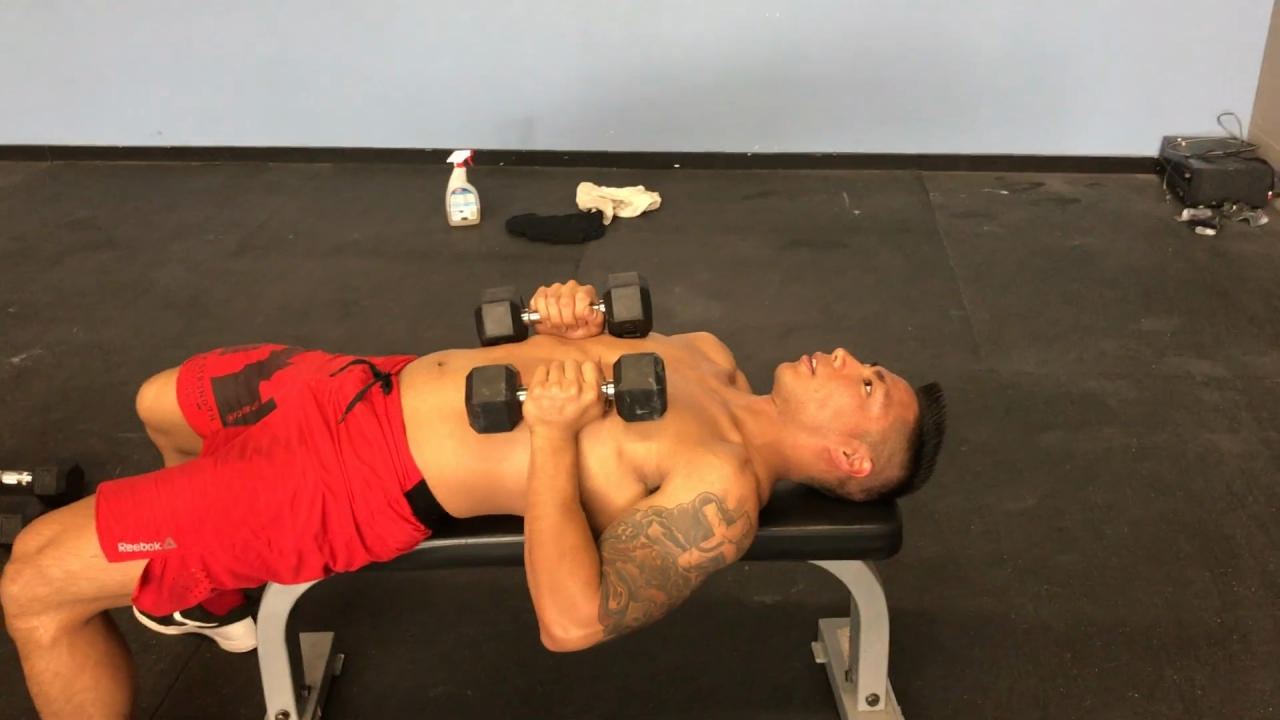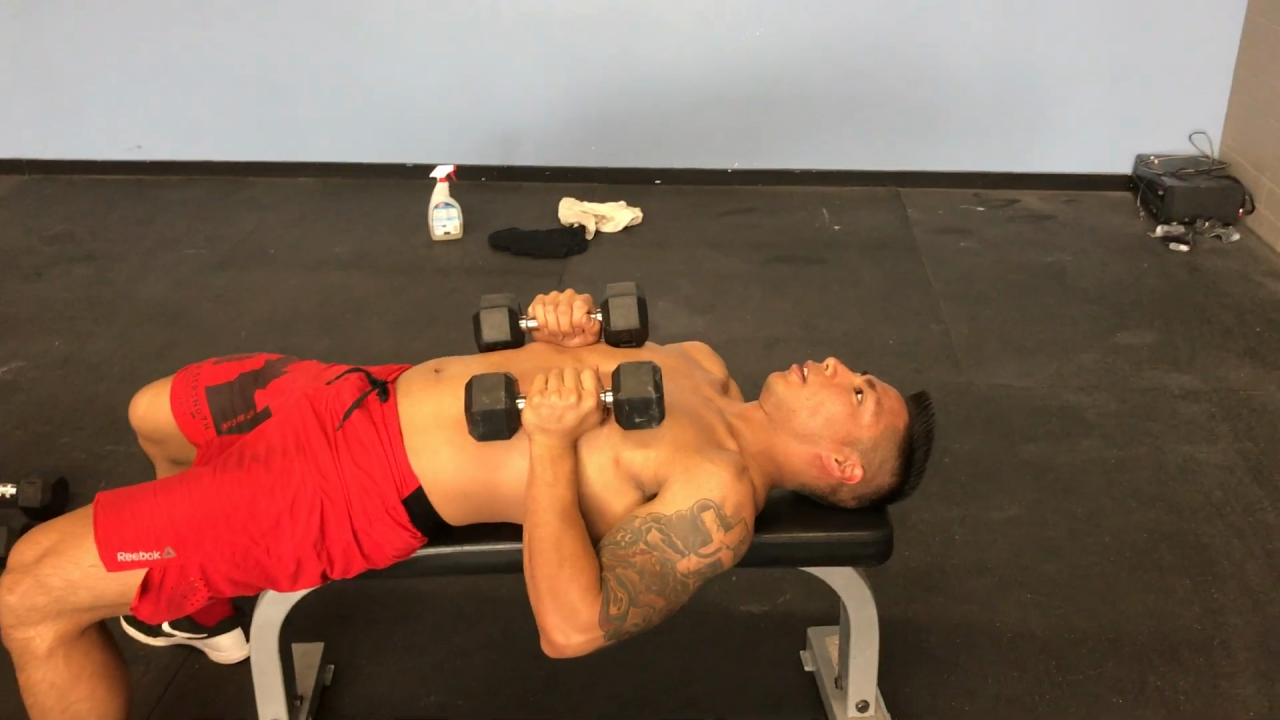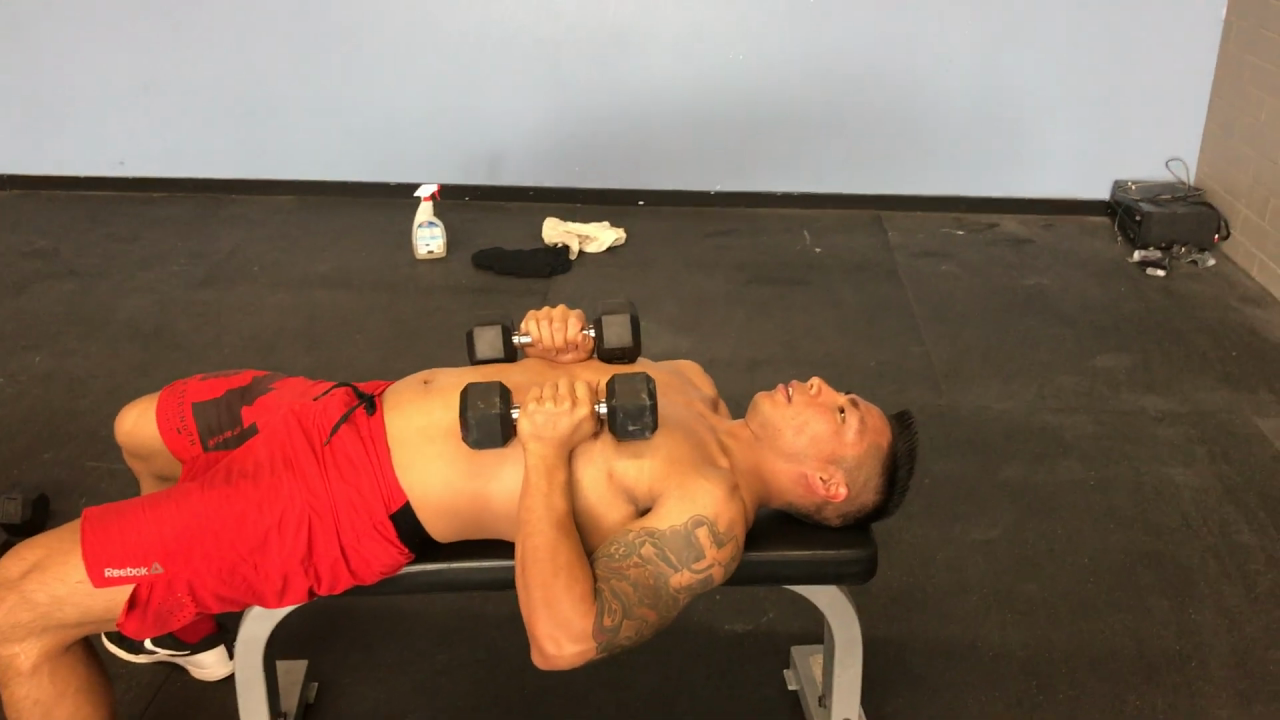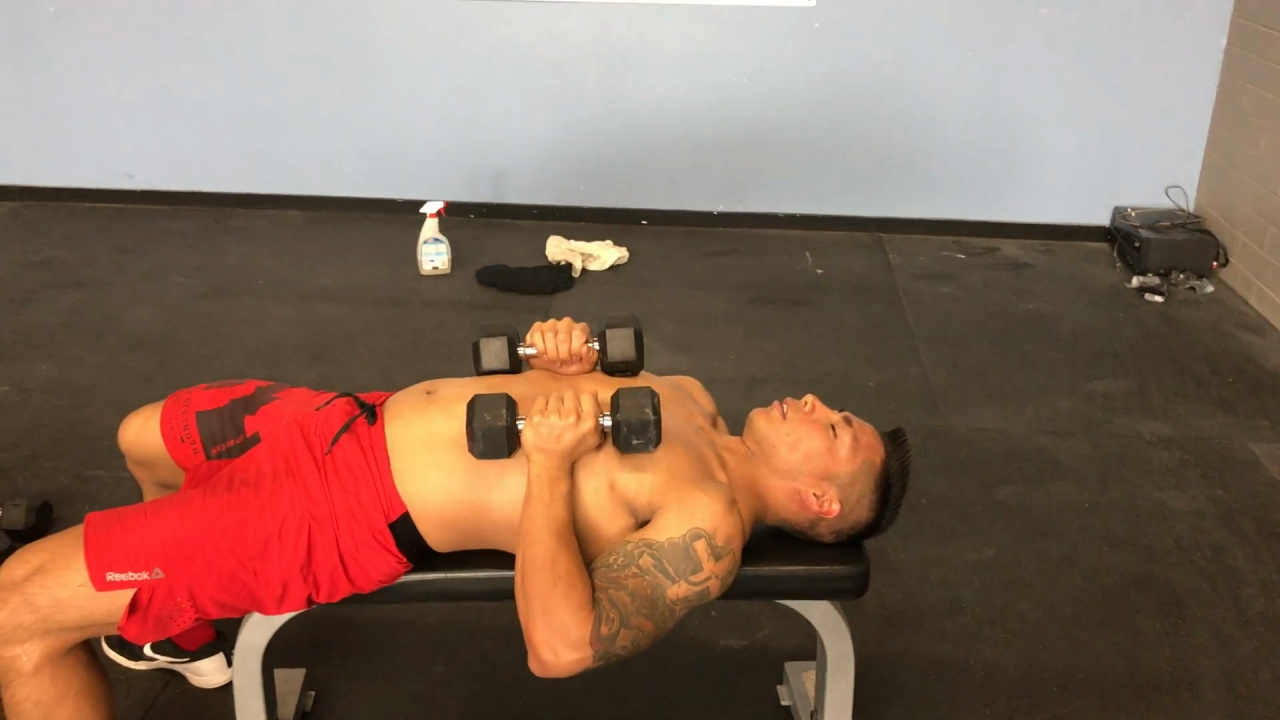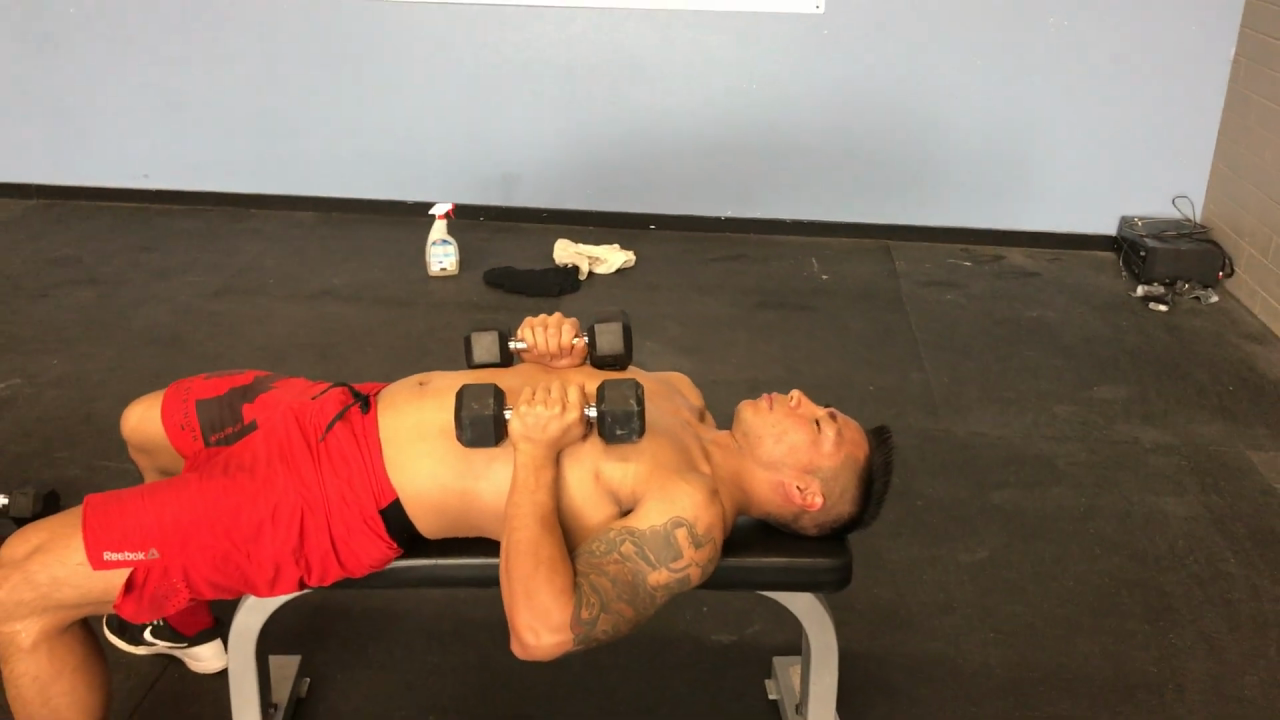
dt=0.4s
person 1, frame 1
left shoulder: (723, 494)
right shoulder: (712, 360)
left elbow: (569, 620)
right elbow: (606, 354)
left wrist: (553, 433)
right wrist: (570, 317)
left hip: (367, 478)
right knee: (163, 405)
right ankle: (212, 594)
person 1, frame 2
left shoulder: (720, 501)
right shoulder: (706, 370)
left elbow: (570, 626)
right elbow: (595, 367)
left wrist: (551, 438)
right wrist: (563, 326)
left hip: (364, 486)
right knee: (155, 414)
right ankle: (198, 607)
person 1, frame 3
left shoulder: (710, 517)
right shoulder: (693, 384)
left elbow: (561, 639)
left wrist: (546, 450)
right wrist: (557, 345)
left hip: (351, 503)
right knee: (142, 431)
right ankle: (180, 623)
person 1, frame 4
left shoulder: (708, 529)
right shoulder: (688, 400)
right elbow: (581, 391)
left wrist: (549, 463)
right wrist: (559, 360)
left hip: (349, 512)
right knee: (146, 439)
right ankle: (180, 632)
person 1, frame 5
left shoulder: (690, 520)
right shoulder: (679, 394)
left elbow: (539, 629)
left wrist: (535, 451)
right wrist: (549, 352)
left hip: (344, 498)
right knee: (147, 426)
right ankle: (182, 618)
